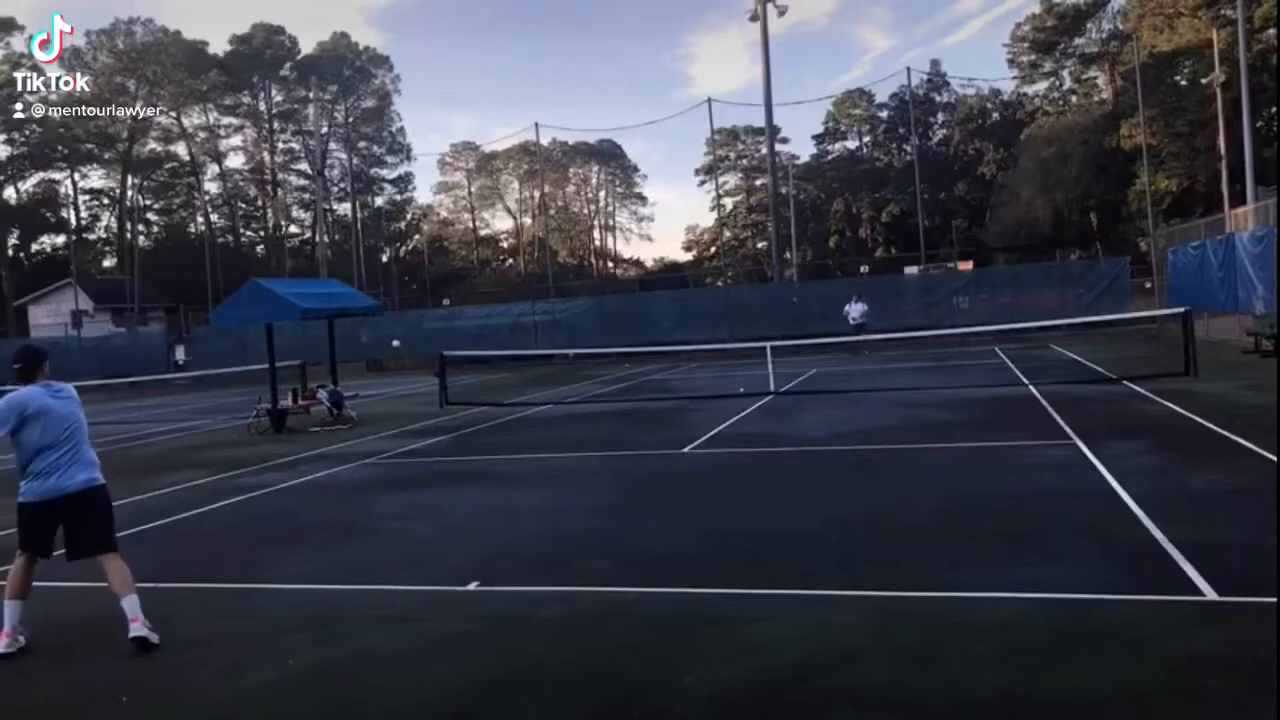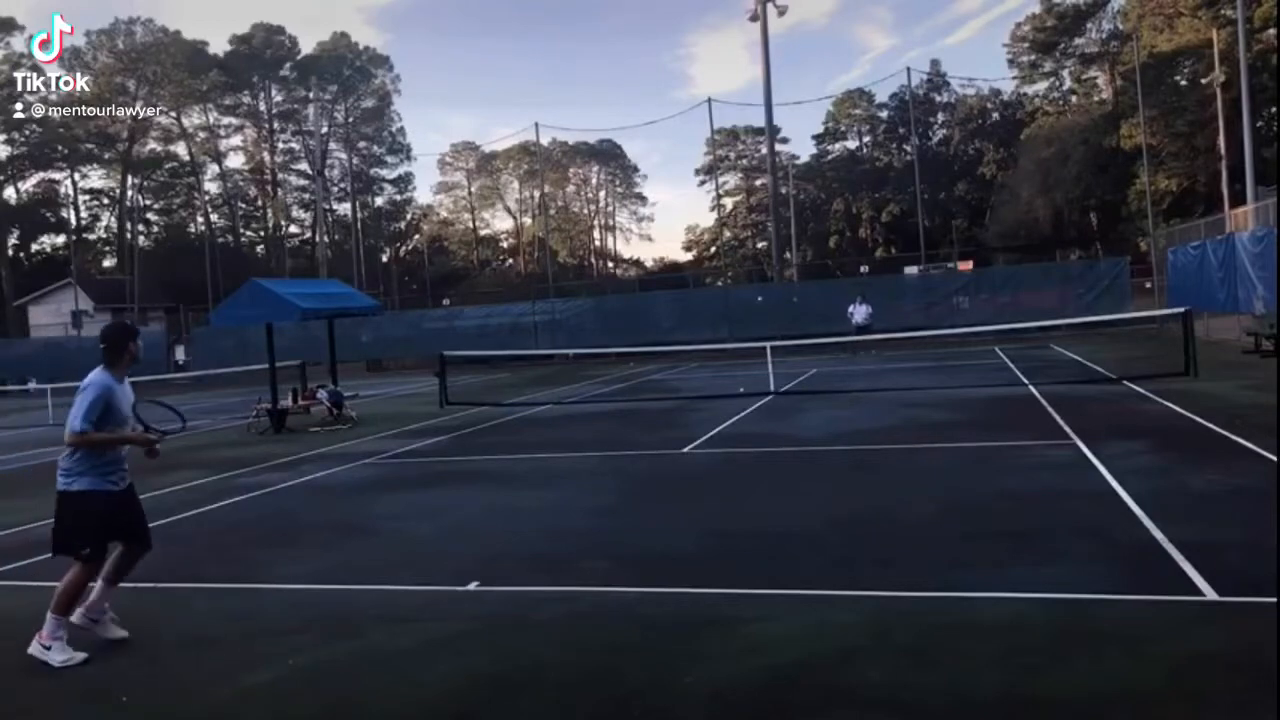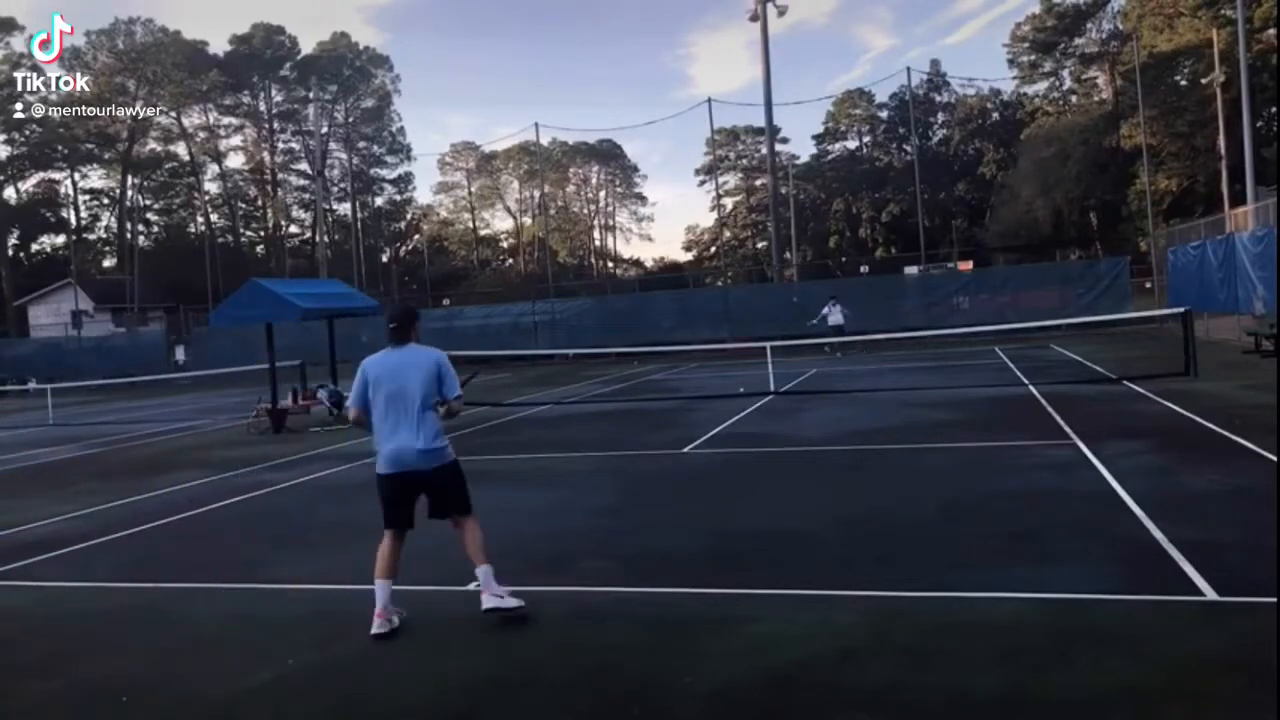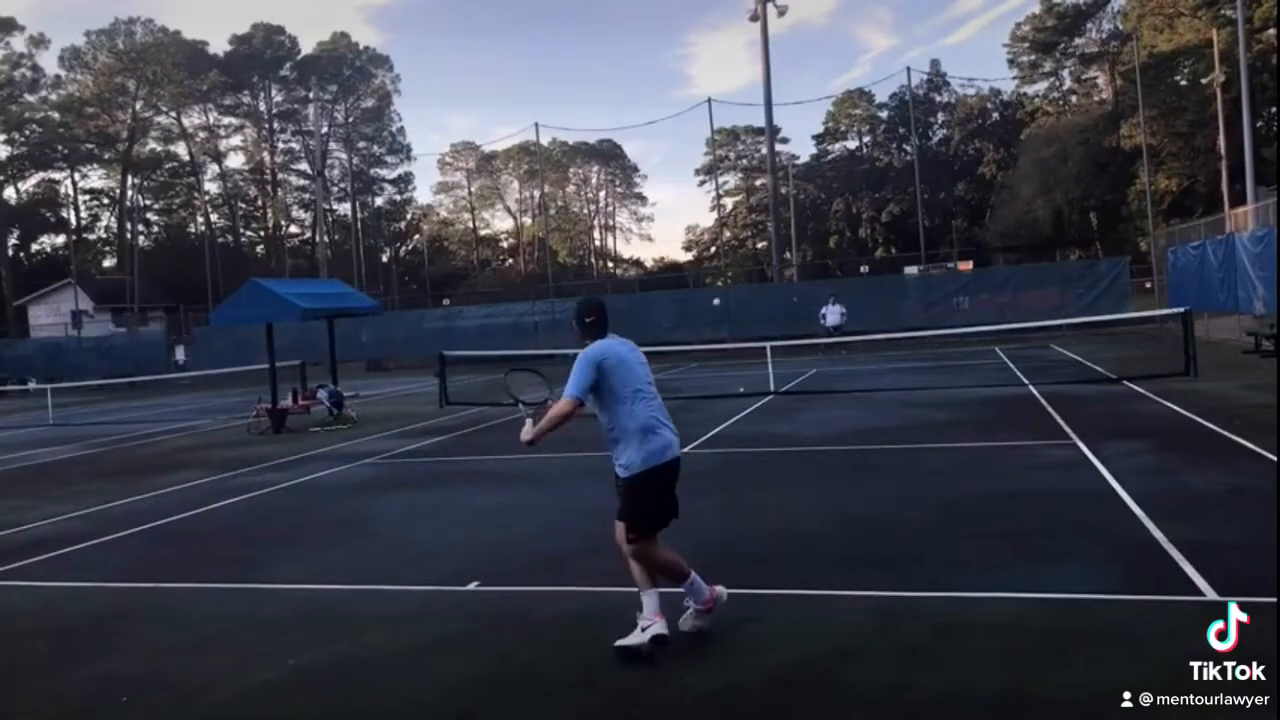
dt=1s
person 1, frame 1
right shoulder: (69, 393)
left hip: (37, 493)
right hip: (87, 486)
left knee: (25, 558)
right knee: (109, 556)
right ankle: (136, 622)
person 1, frame 2
left shoulder: (120, 383)
right shoulder: (98, 387)
right elbow: (74, 438)
left wrist: (145, 441)
right wrist: (125, 437)
left hip: (116, 482)
right hip: (84, 486)
left knee: (138, 544)
right knee: (88, 563)
left ankle: (93, 609)
right ankle: (48, 639)
person 1, frame 3
left shoulder: (369, 365)
right shoulder: (435, 358)
left elbow: (355, 416)
right elbow: (454, 407)
left hip: (392, 461)
right hip: (434, 456)
left knee: (393, 534)
right knee: (465, 520)
left ankle: (382, 614)
right ankle: (490, 592)
person 1, frame 4
left shoulder: (592, 355)
right shoulder: (627, 347)
left elbow: (567, 408)
left wrist: (533, 434)
right wrist: (554, 411)
left hip: (643, 457)
right hip: (658, 451)
left knee: (641, 545)
right knee: (625, 534)
left ankle: (704, 596)
right ankle: (653, 621)
